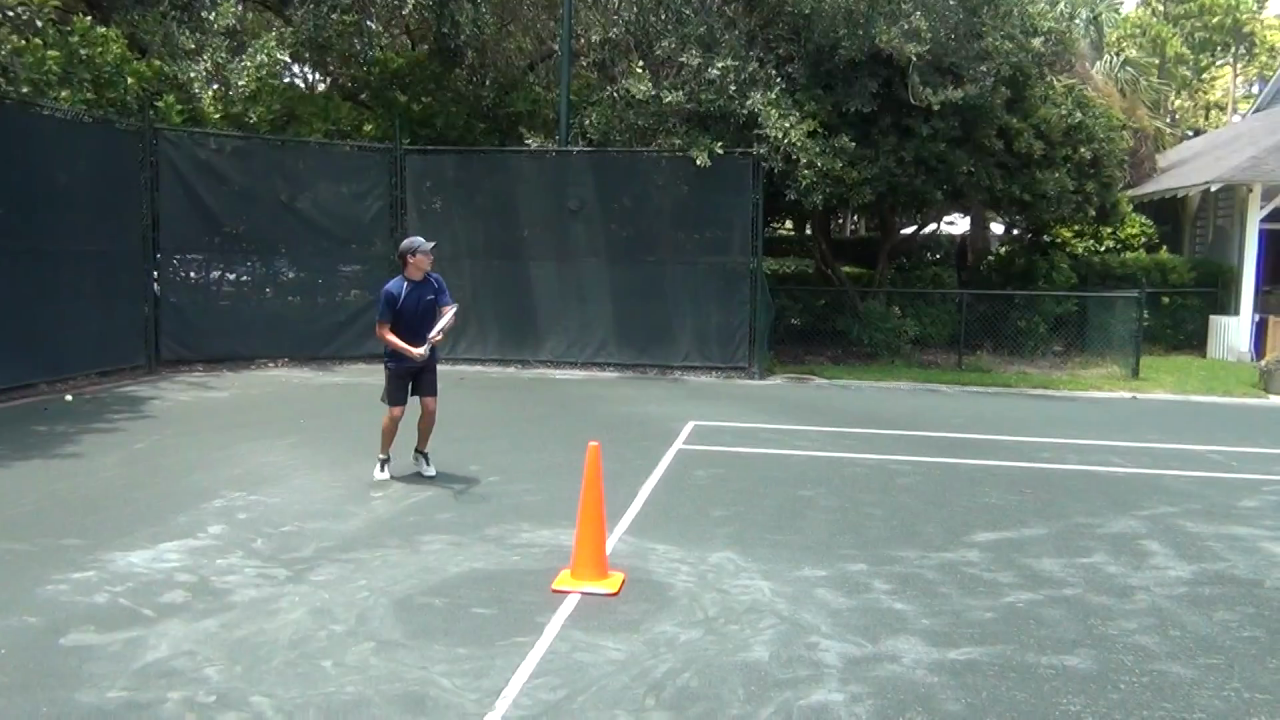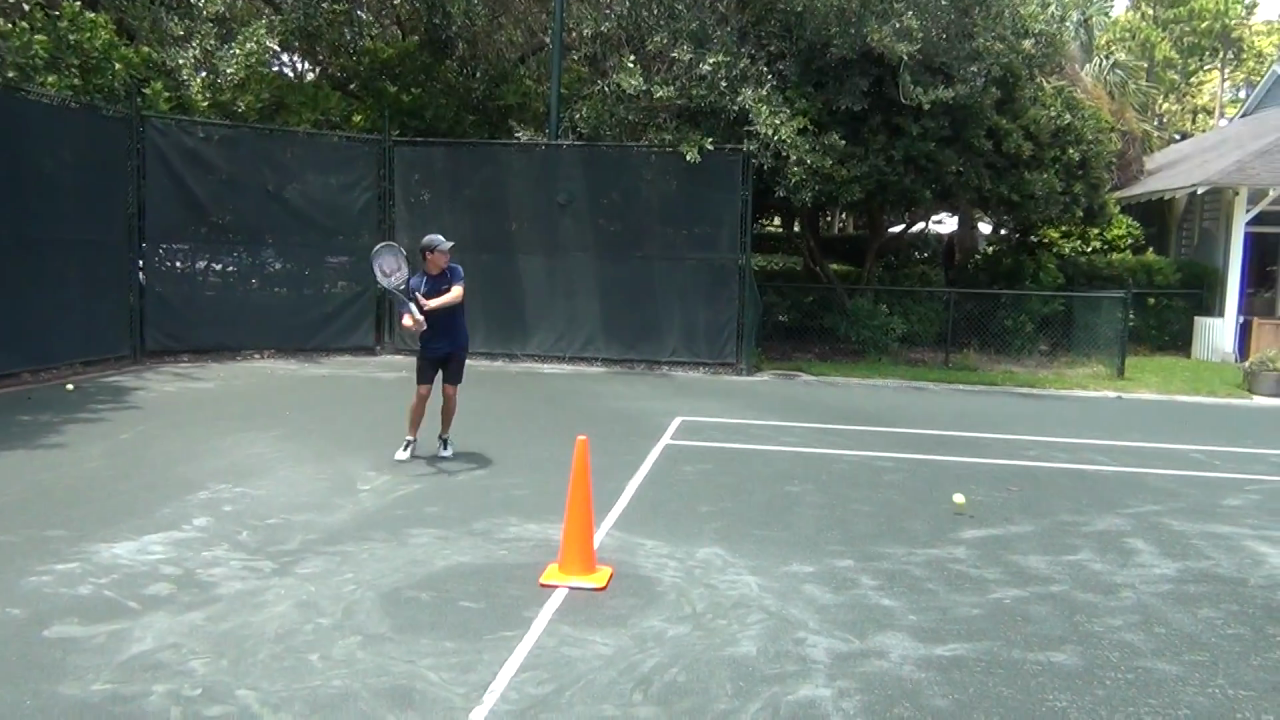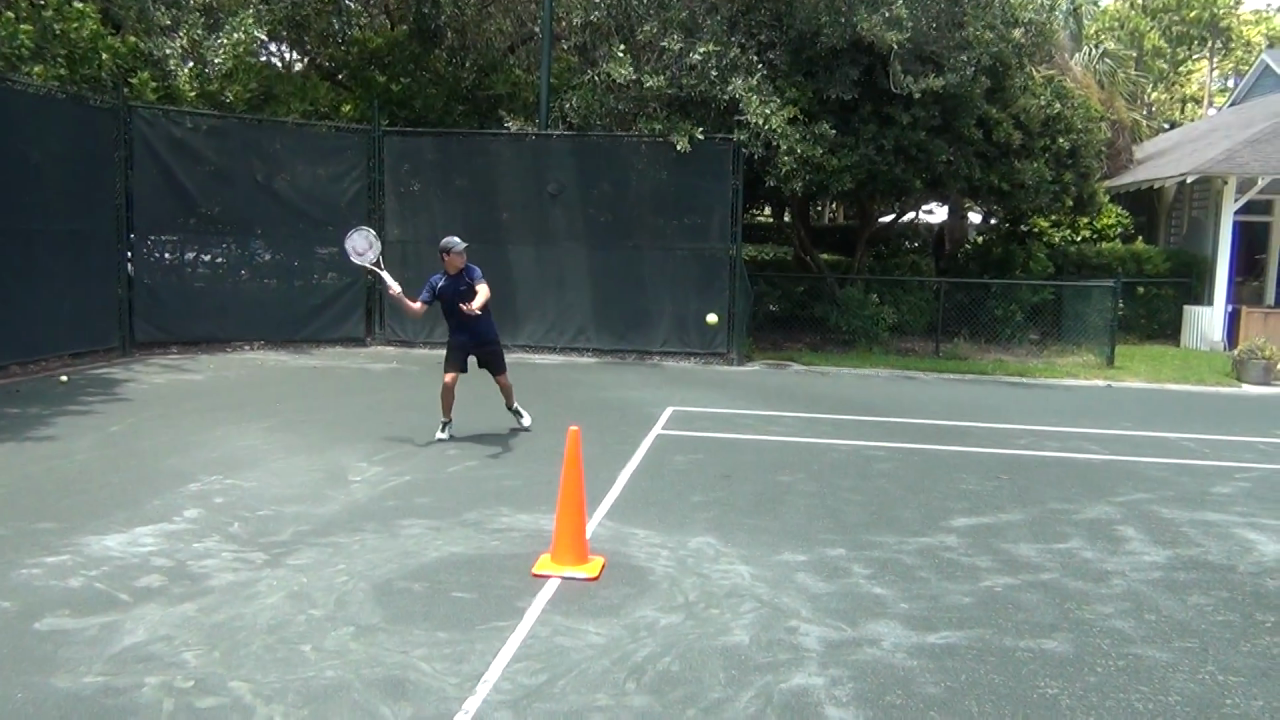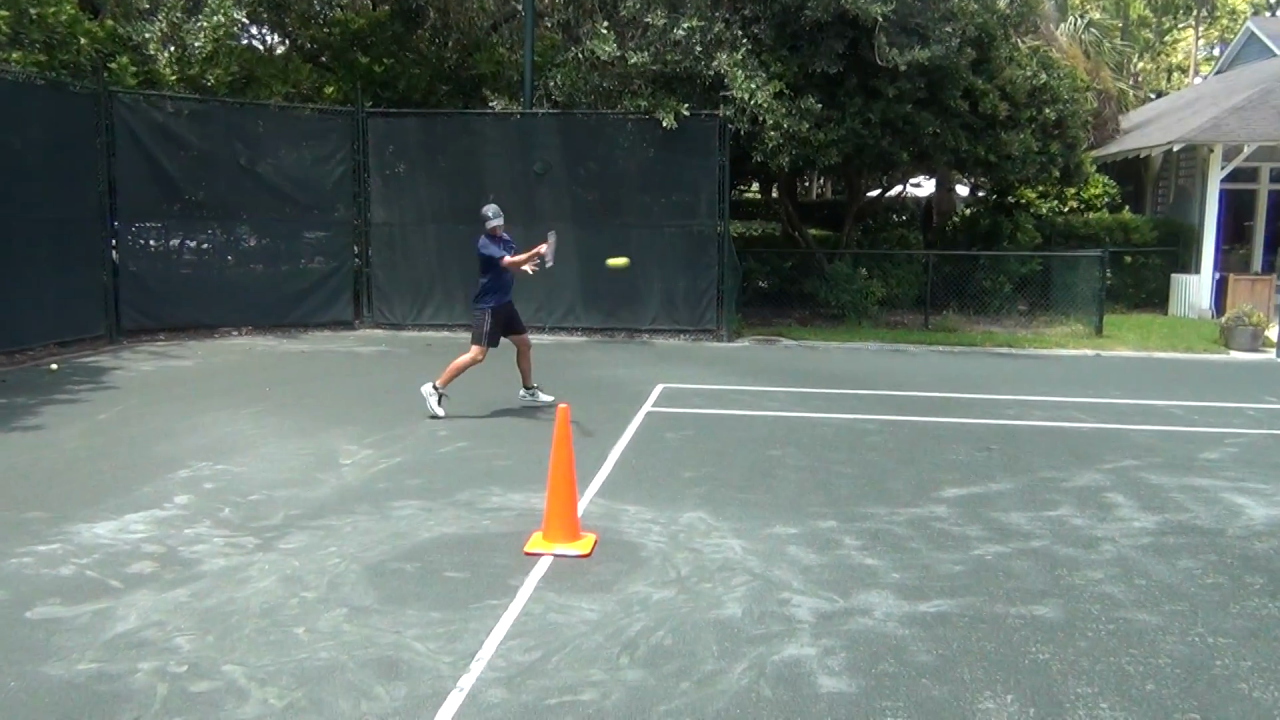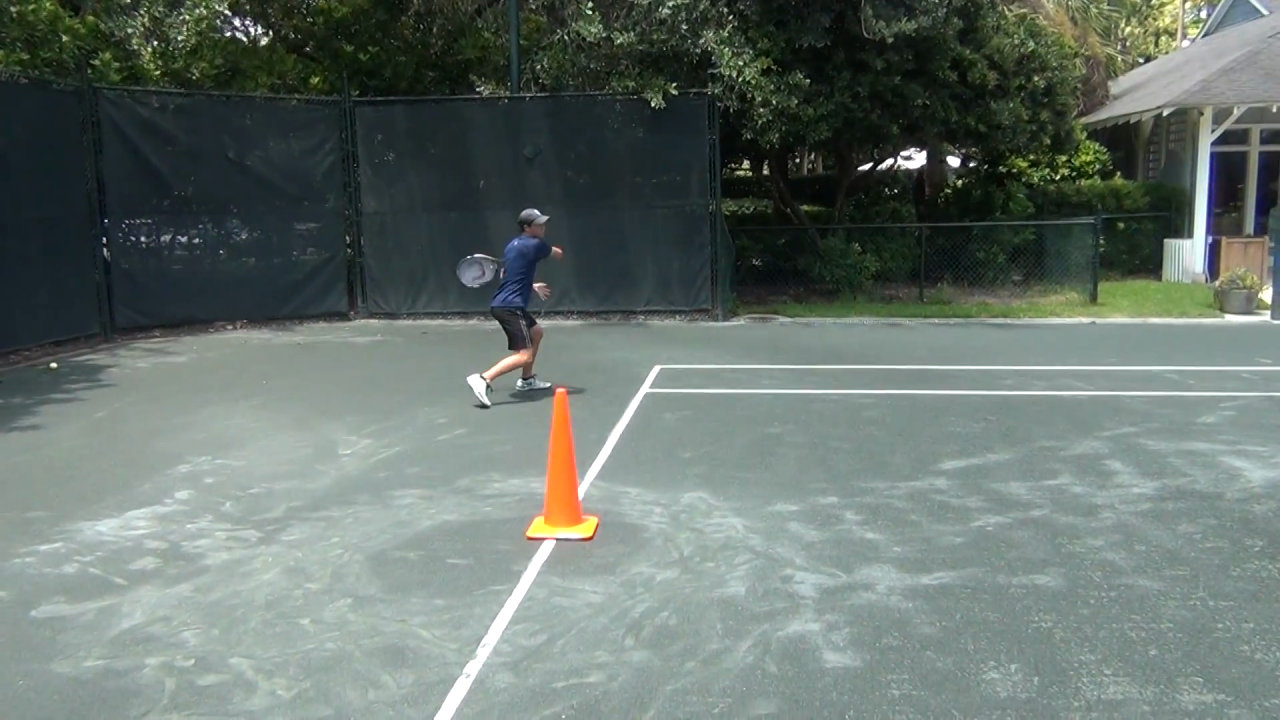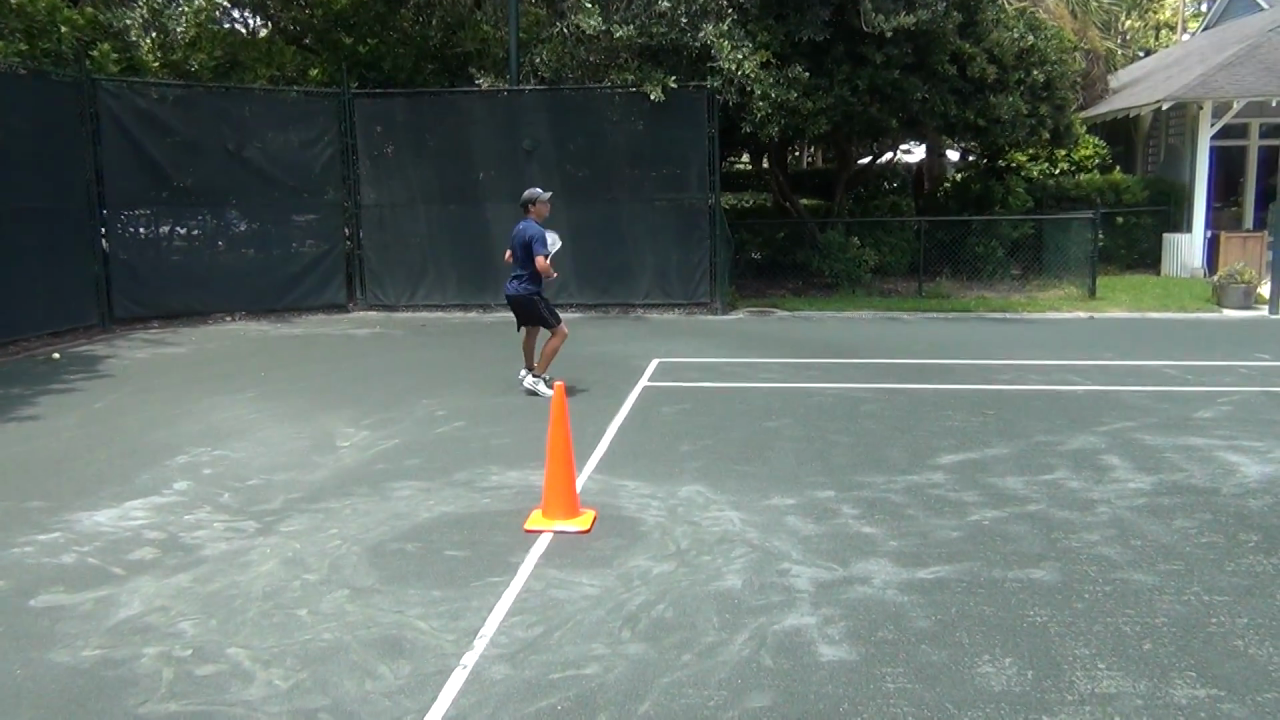
dt=0.3s
person 1, frame 1
left shoulder: (435, 282)
right shoulder: (392, 291)
left elbow: (447, 312)
right elbow: (382, 332)
left wrist: (441, 330)
right wrist: (410, 351)
left hip: (426, 357)
right hip: (398, 361)
left knee: (430, 408)
right knee: (396, 413)
left ankle: (421, 453)
right ankle: (383, 459)
person 1, frame 2
left shoulder: (454, 271)
right shoulder: (415, 284)
left elbow: (457, 295)
right elbow: (405, 320)
left wrist: (431, 304)
right wrist: (411, 324)
left hip: (457, 345)
right hip: (429, 347)
left knee: (450, 392)
right knee: (422, 393)
left ankle: (444, 438)
right ankle: (410, 440)
person 1, frame 3
left shoulder: (472, 272)
right shoulder: (436, 283)
left elbow: (485, 292)
right elbow: (418, 311)
left wrist: (475, 306)
right wrist: (400, 298)
left hip: (486, 337)
right hip: (459, 339)
left knee: (502, 380)
right knee: (449, 381)
left ankle: (513, 408)
right ankle: (446, 422)
person 1, frame 4
left shoulder: (504, 237)
right shoulder: (485, 244)
right elbow: (508, 262)
left wrist: (521, 265)
right wrist: (533, 254)
left hip: (504, 303)
right hip: (489, 306)
left knee: (524, 344)
right knee: (477, 355)
left ankle: (529, 390)
right ankle: (436, 389)
person 1, frame 5
left shoulder: (512, 245)
right shoulder: (534, 245)
right elbow: (558, 254)
left wrist: (531, 286)
left hip: (501, 304)
right hip: (510, 307)
left knee: (537, 333)
right knee: (524, 357)
left ankle: (526, 379)
right ankle: (483, 379)
person 1, frame 6
left shoulder: (520, 228)
right shoulder: (536, 232)
left elbow: (508, 257)
right elbow: (542, 267)
right wrist: (551, 273)
left hip: (515, 291)
right hip: (528, 292)
left knee: (532, 330)
right knee: (560, 332)
left ankle: (529, 371)
right ankle: (535, 378)
